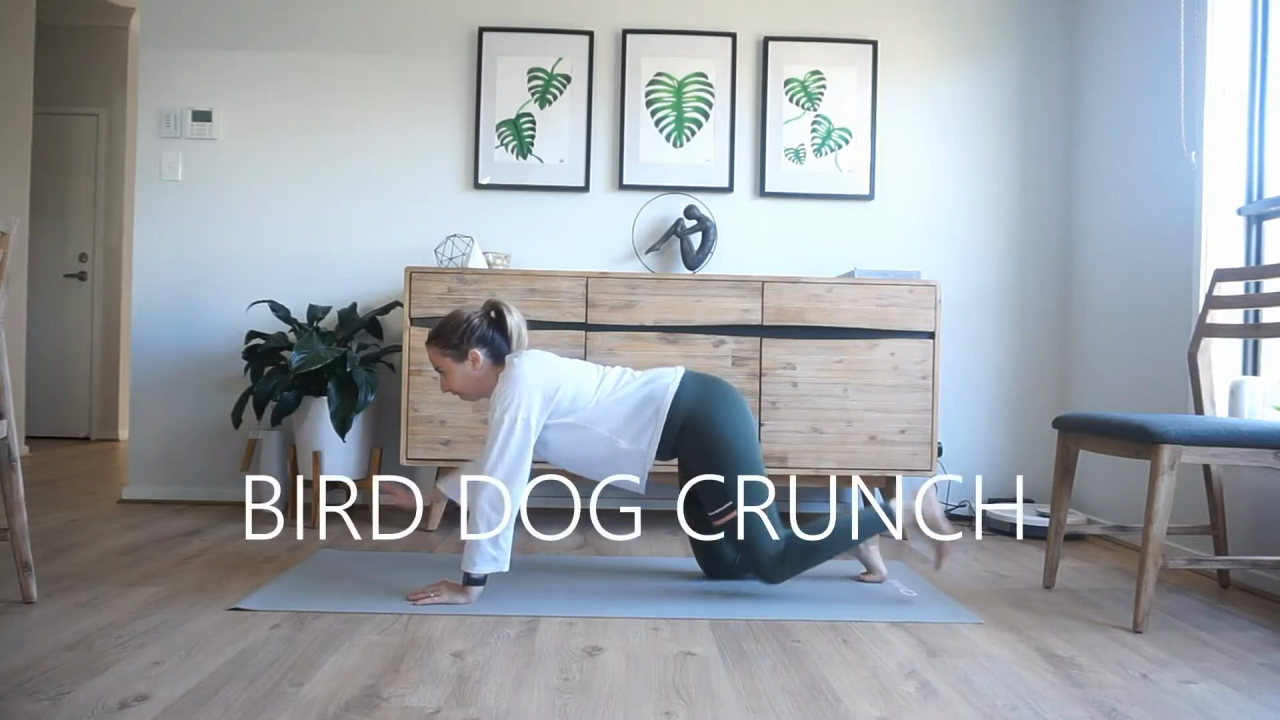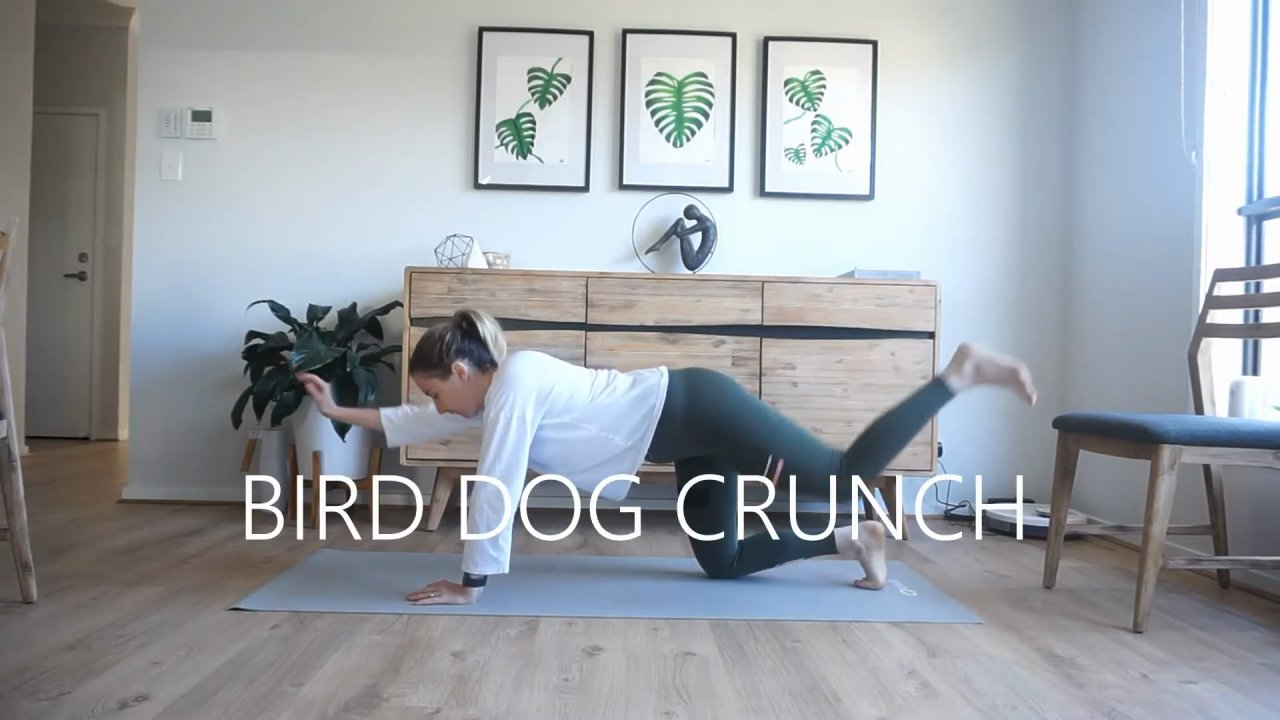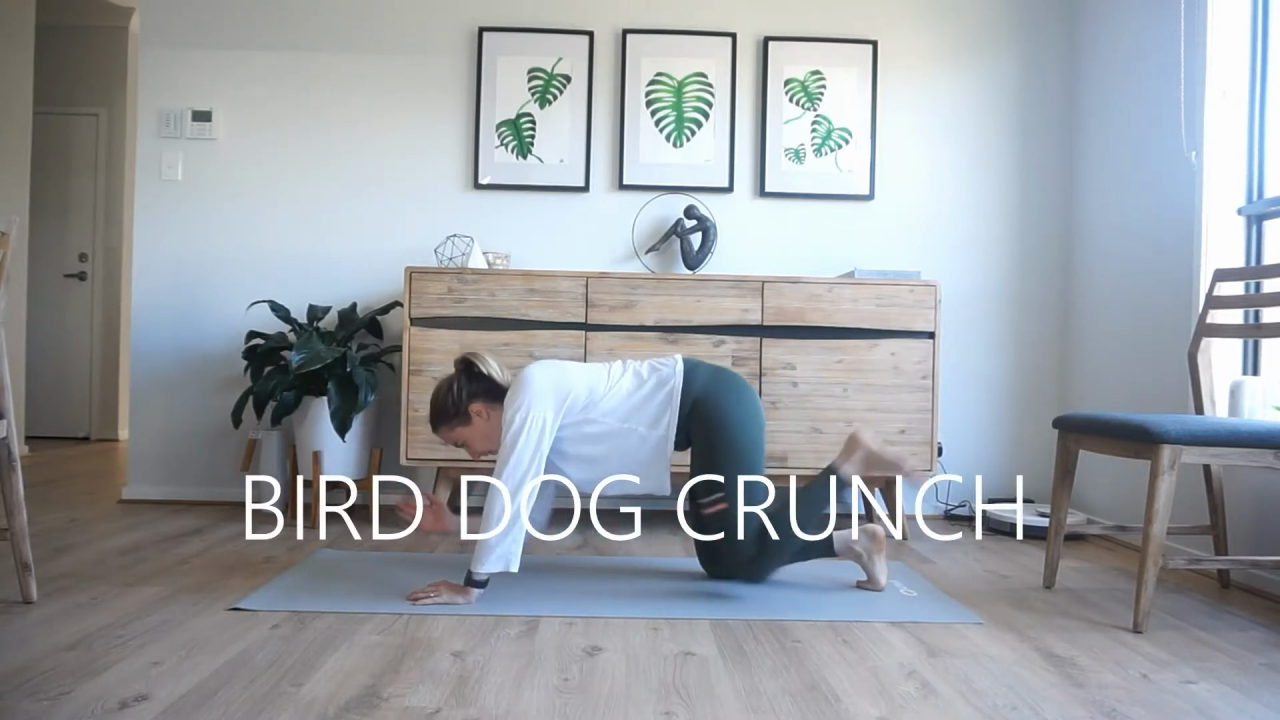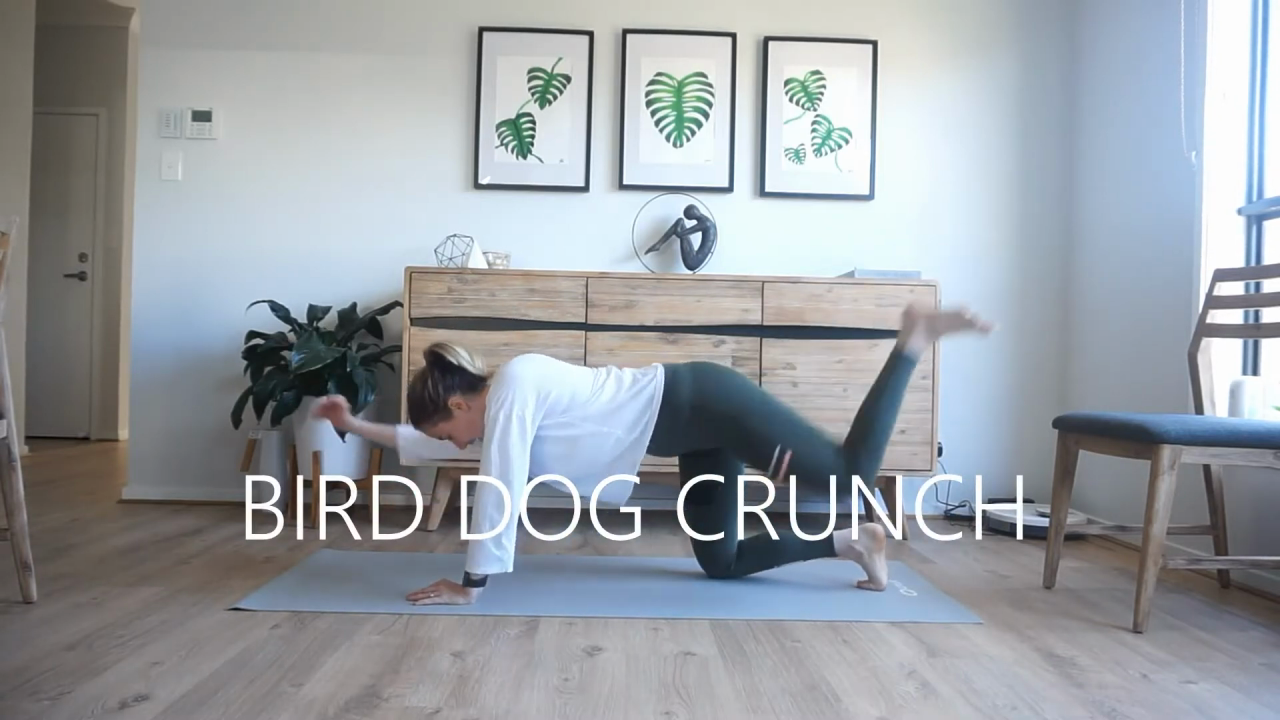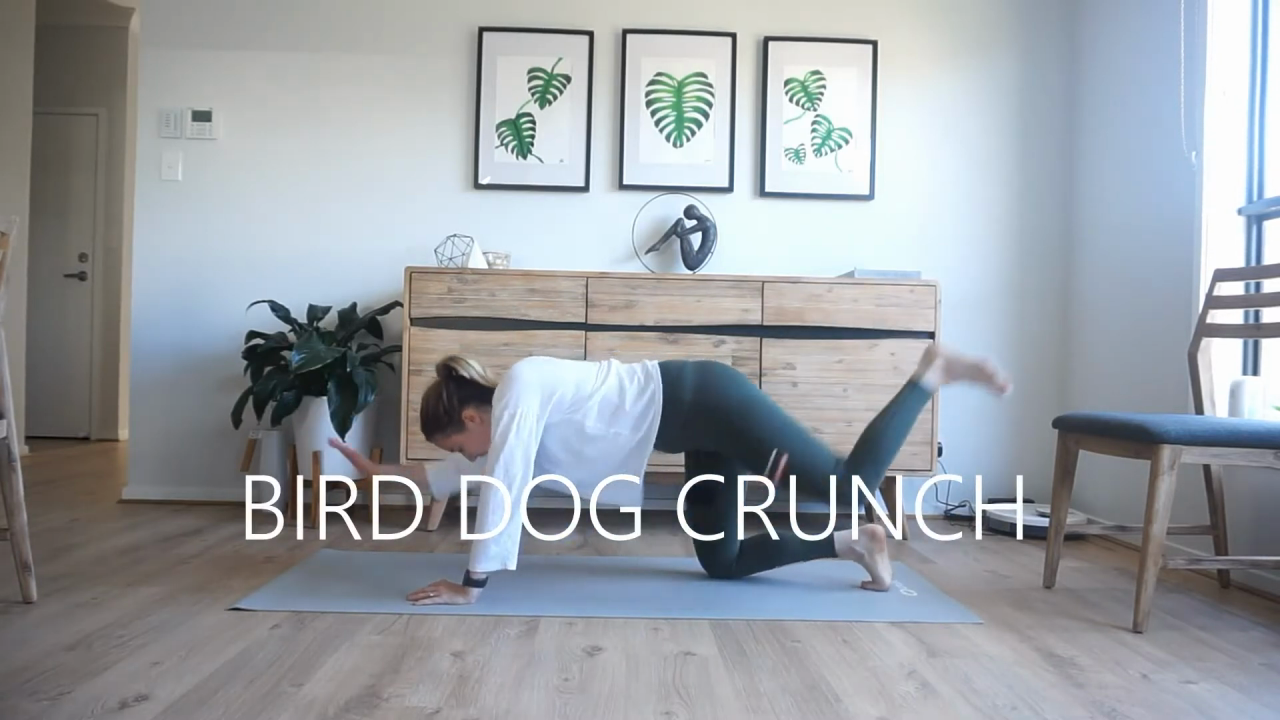
dt=1s
person 1, frame 1
left shoulder: (518, 381)
right shoulder: (524, 379)
left elbow: (499, 487)
right elbow: (500, 468)
left wrist: (469, 582)
right wrist: (432, 494)
left hip: (703, 415)
right hip: (695, 419)
left knee: (768, 561)
right knee: (719, 561)
left ankle: (896, 510)
right ankle: (853, 529)
person 1, frame 2
left shoulder: (512, 385)
right shoulder: (498, 387)
left elbow: (494, 492)
right elbow: (425, 421)
left wrist: (470, 583)
right wrist: (343, 412)
left hip: (694, 411)
right hip: (689, 429)
left knee: (848, 468)
right knee: (722, 562)
left ankle: (962, 372)
right ankle: (850, 539)
person 1, frame 3
left shoulder: (528, 394)
right shoulder: (540, 424)
left elbow: (509, 495)
right elbow: (532, 511)
left wrist: (472, 584)
right wrist: (452, 524)
left hip: (713, 404)
right hip: (711, 411)
left knee: (746, 560)
right knee: (725, 561)
left ankle: (846, 463)
right ankle: (850, 538)
person 1, frame 4
left shoulder: (511, 391)
right shoulder: (505, 398)
left elbow: (498, 499)
right elbow: (432, 441)
left wrist: (469, 583)
right wrist: (360, 427)
left hip: (697, 403)
right hip: (689, 423)
left knee: (851, 468)
right knee: (720, 561)
left ankle: (916, 335)
right ankle: (853, 540)
person 1, frame 5
left shoulder: (515, 394)
right shoulder: (525, 410)
left elbow: (502, 495)
right elbow: (471, 478)
left wrist: (470, 585)
right wrist: (384, 470)
left hip: (702, 403)
right hip: (700, 411)
left knee: (844, 483)
right knee: (721, 560)
left ankle: (931, 372)
right ankle: (855, 541)
